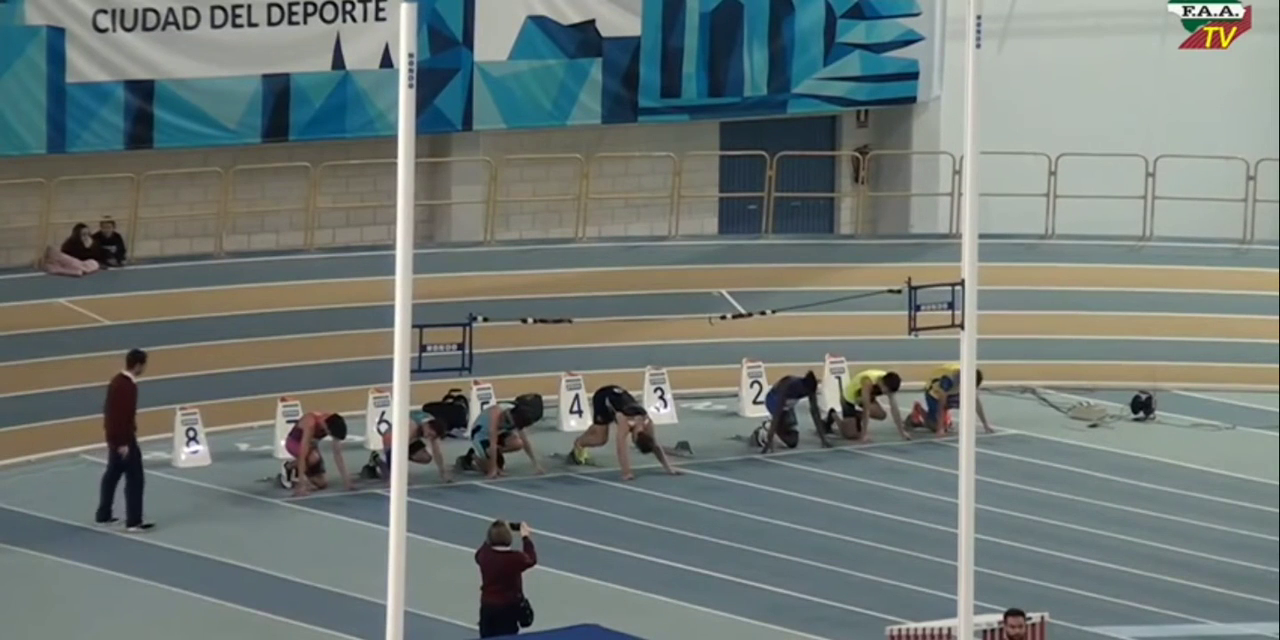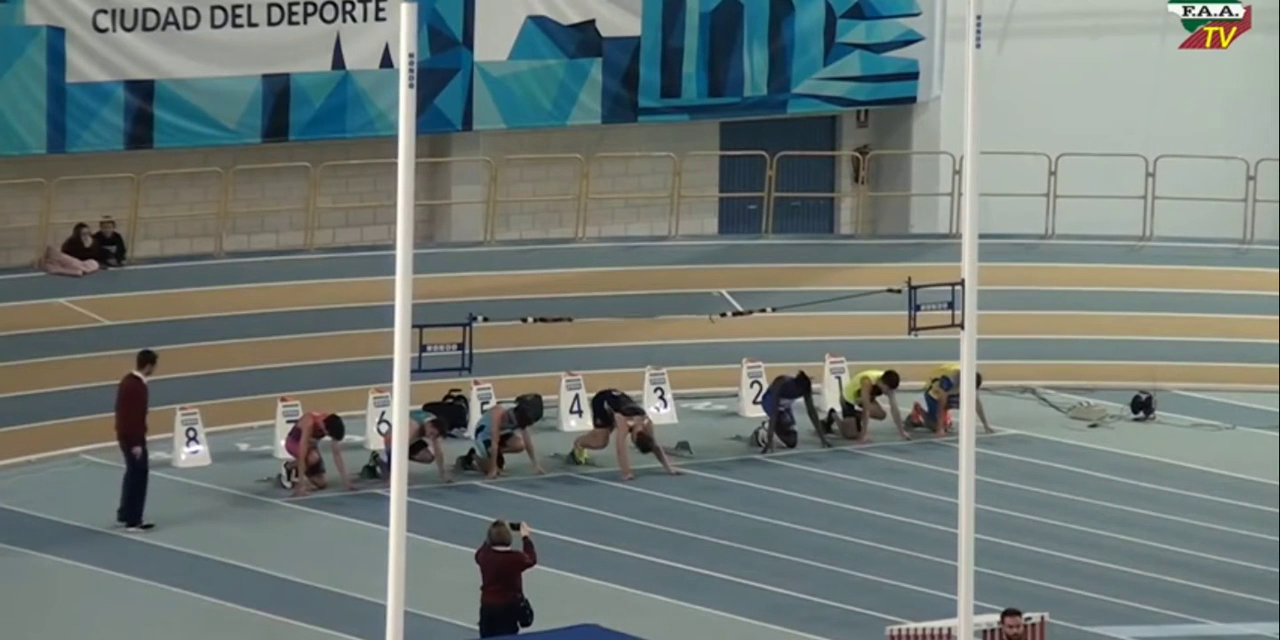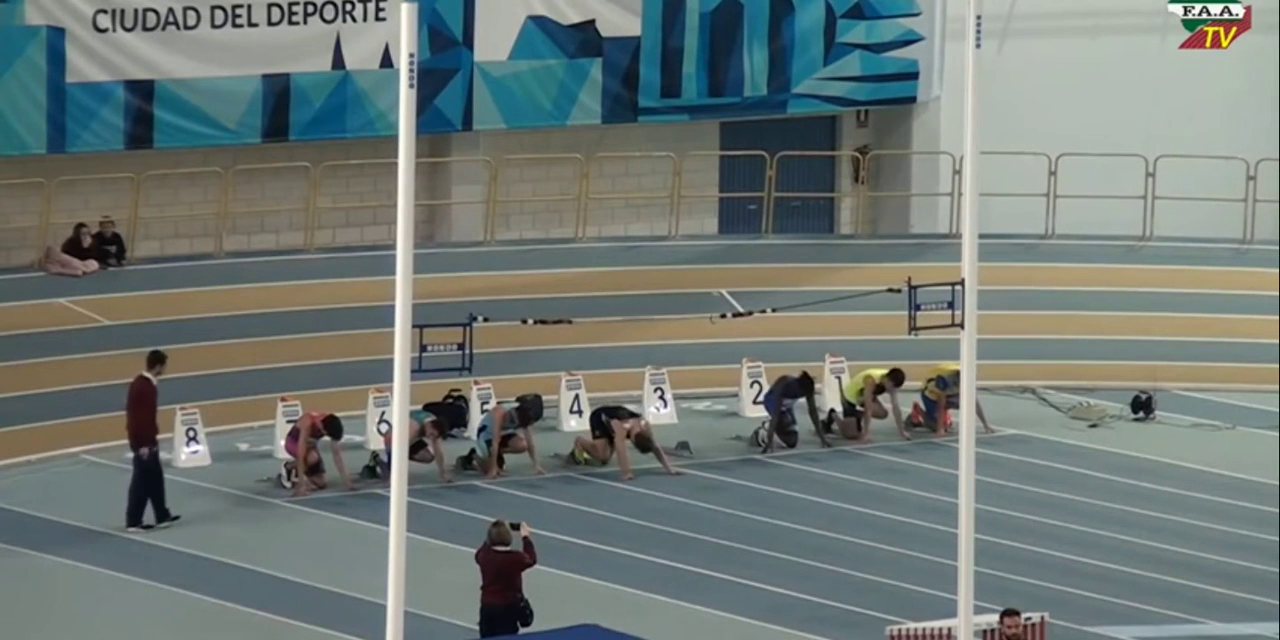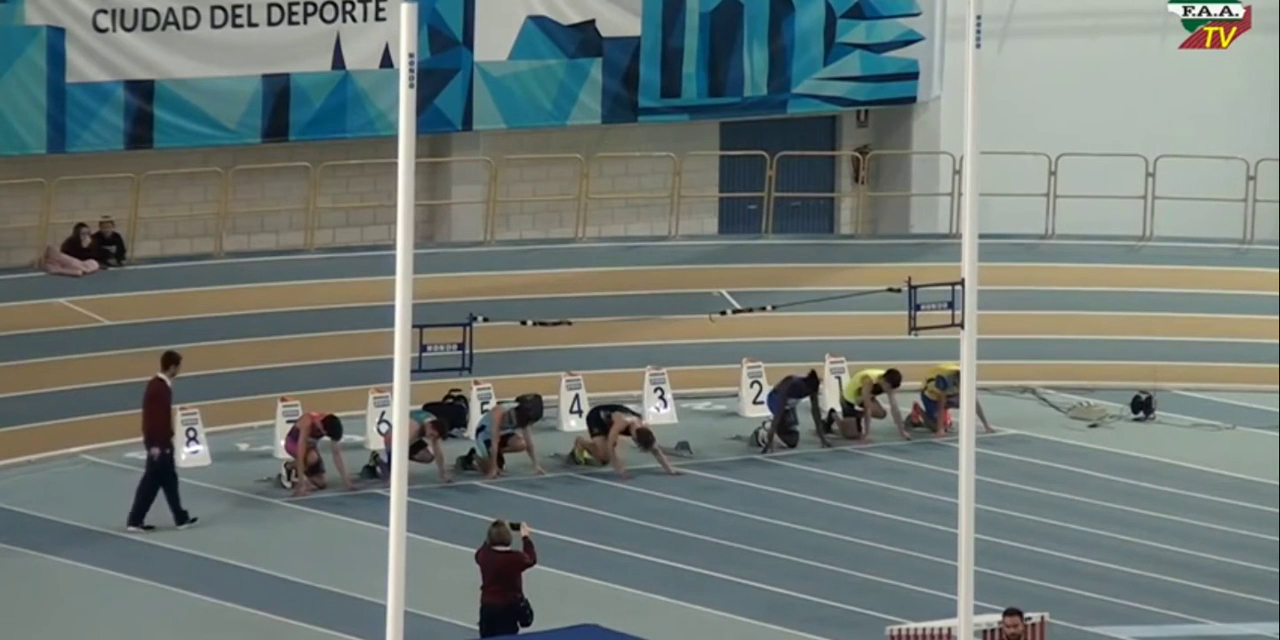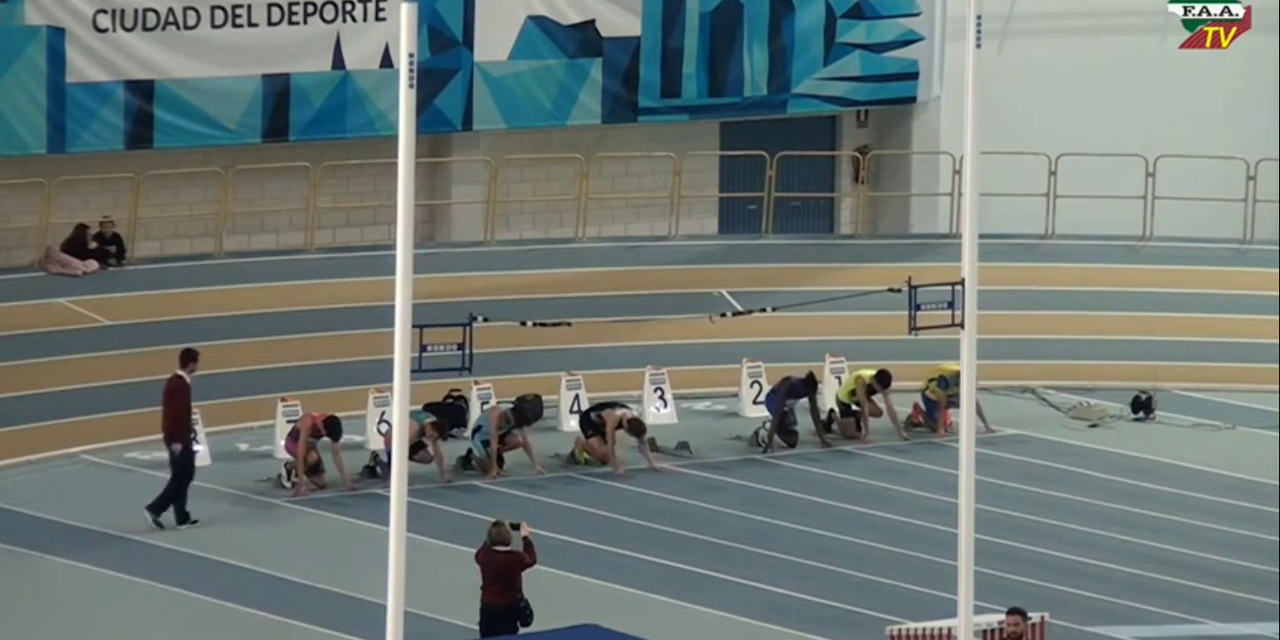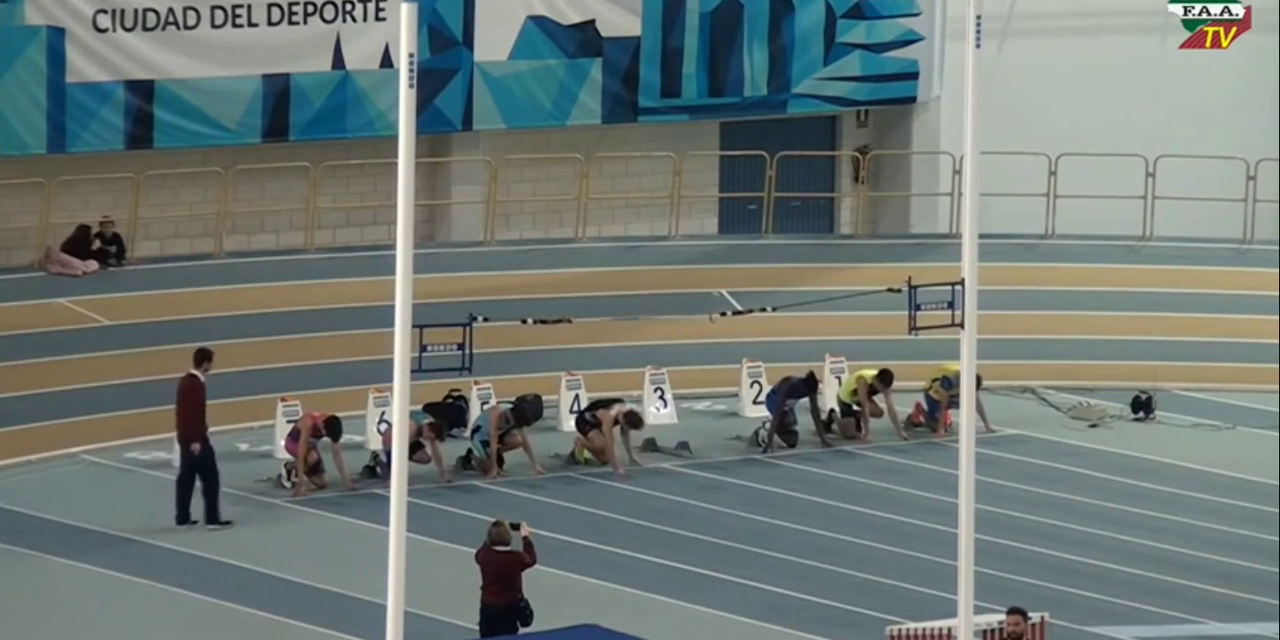
dt=0.3s
person 1, frame 1
left shoulder: (117, 381)
right shoulder: (128, 386)
right elbow: (124, 416)
right wrist: (123, 443)
left hip: (113, 436)
right hip: (123, 438)
left knee: (112, 475)
right knee: (135, 478)
left ankle: (103, 515)
right ankle: (134, 521)
person 1, frame 2
left shoulder: (128, 381)
right shoulder: (138, 386)
right elbow: (135, 416)
right wrist: (136, 443)
left hip: (124, 435)
right hip: (133, 438)
left knee: (132, 475)
right knee: (138, 478)
left ankle: (124, 514)
right ankle: (133, 521)
person 1, frame 3
left shoulder: (140, 382)
right shoulder: (146, 387)
right elbow: (143, 417)
right wrist: (143, 444)
left hip: (143, 438)
right hip: (144, 440)
left knee: (155, 476)
right knee: (142, 480)
left ankle: (162, 516)
right ankle: (133, 522)
person 1, frame 4
left shoulder: (157, 384)
right shoulder: (160, 388)
right elbow: (156, 418)
right wrist: (155, 444)
left hip: (161, 440)
right hip: (158, 442)
left knee: (169, 478)
right knee: (151, 481)
left ankle: (181, 518)
right ankle: (135, 521)
person 1, frame 5
left shoulder: (175, 381)
right shoulder: (181, 385)
right elbow: (176, 414)
right wrist: (177, 440)
left hip: (177, 436)
right hip: (179, 438)
left knee: (181, 475)
right knee: (183, 476)
left ankle: (182, 517)
right ankle: (154, 508)
person 1, frame 6
left shoulder: (186, 380)
right shoulder: (196, 384)
right elbow: (193, 414)
right wrist: (195, 440)
left hip: (184, 435)
right hip: (194, 437)
left knee: (186, 476)
right knee: (210, 476)
left ankle: (182, 517)
right ankle: (213, 519)
